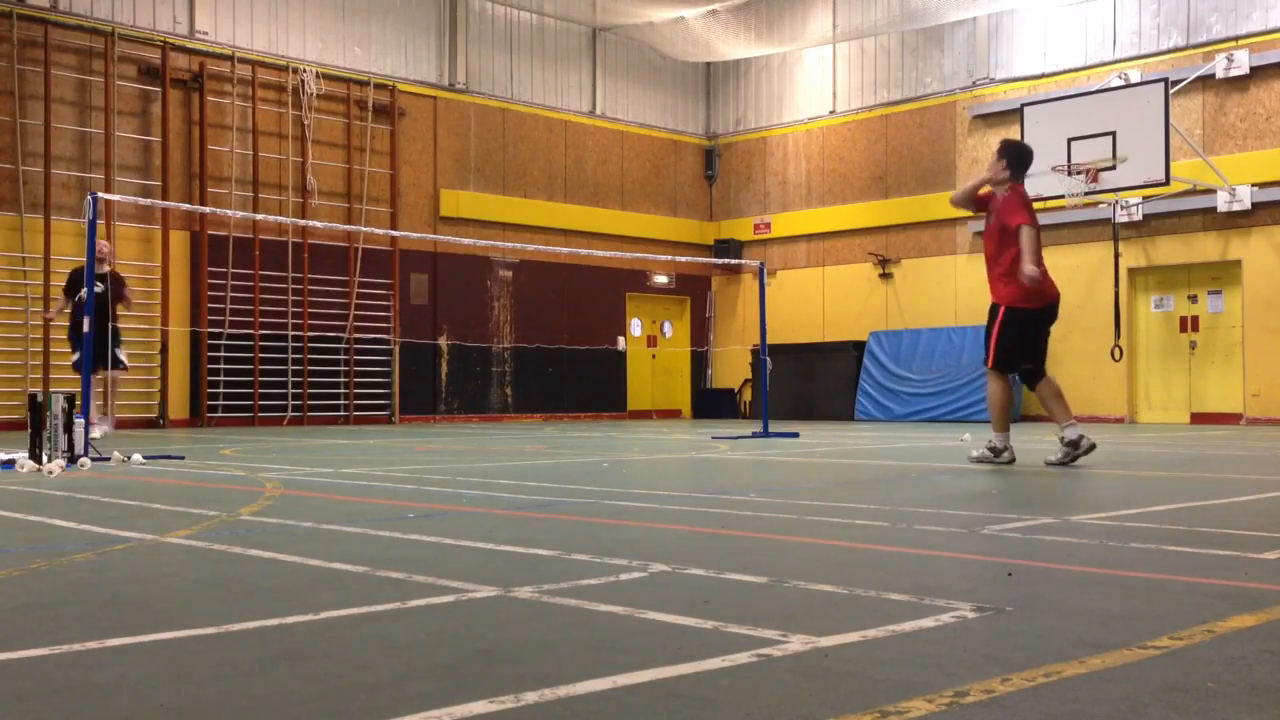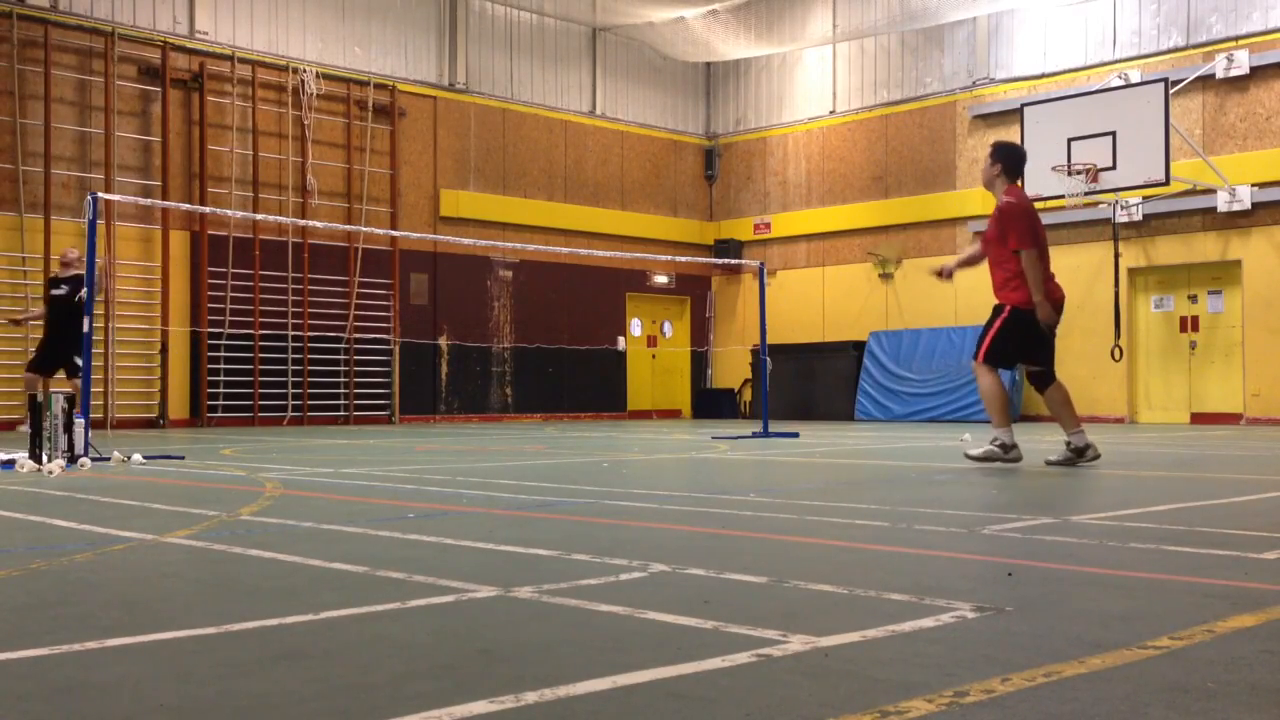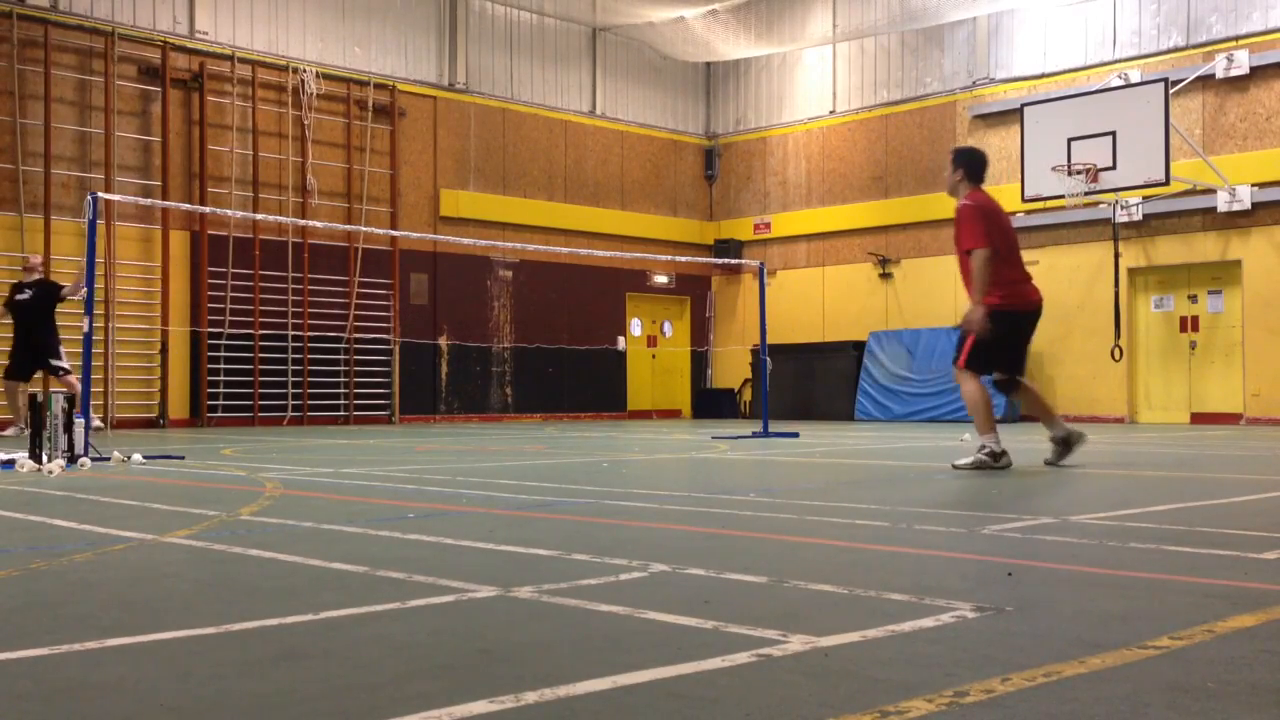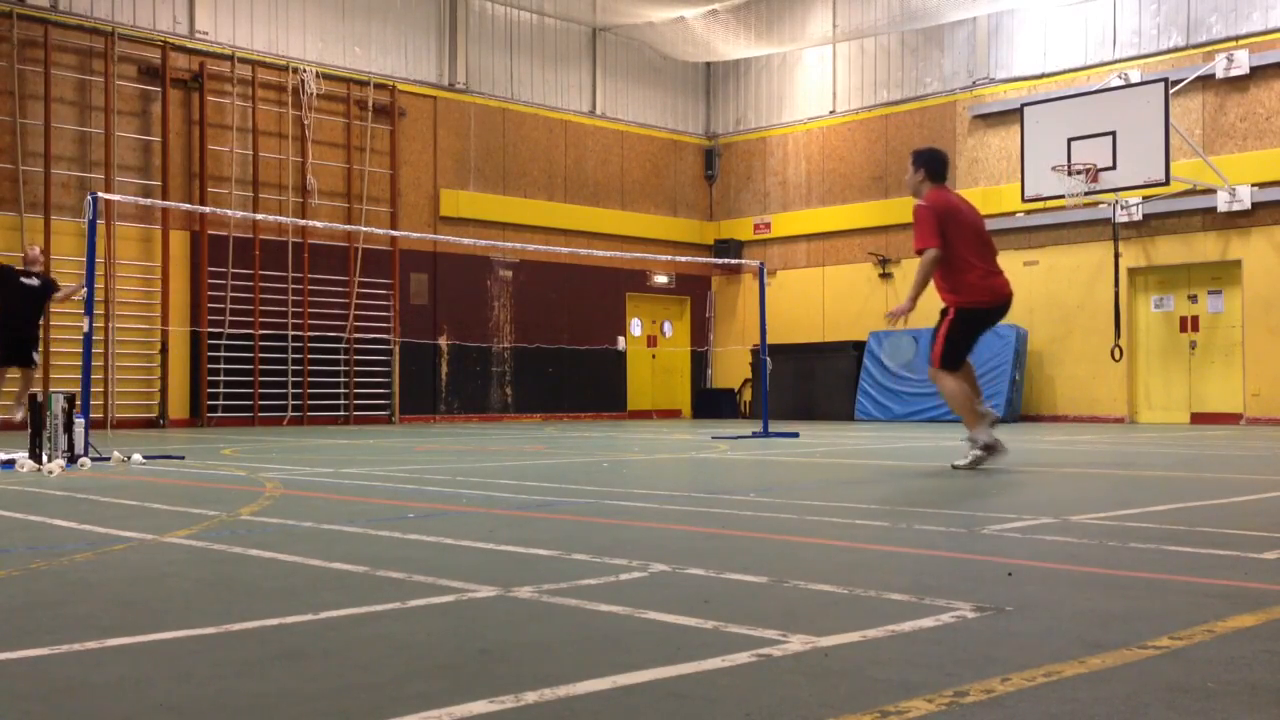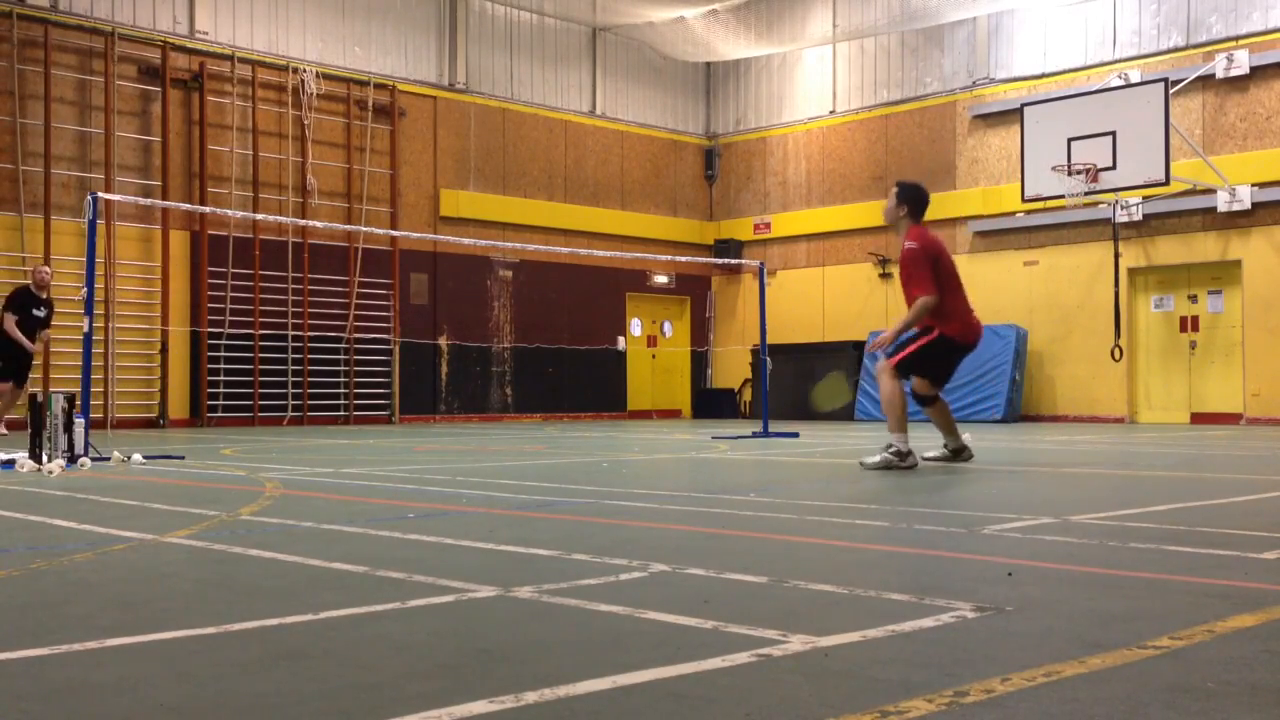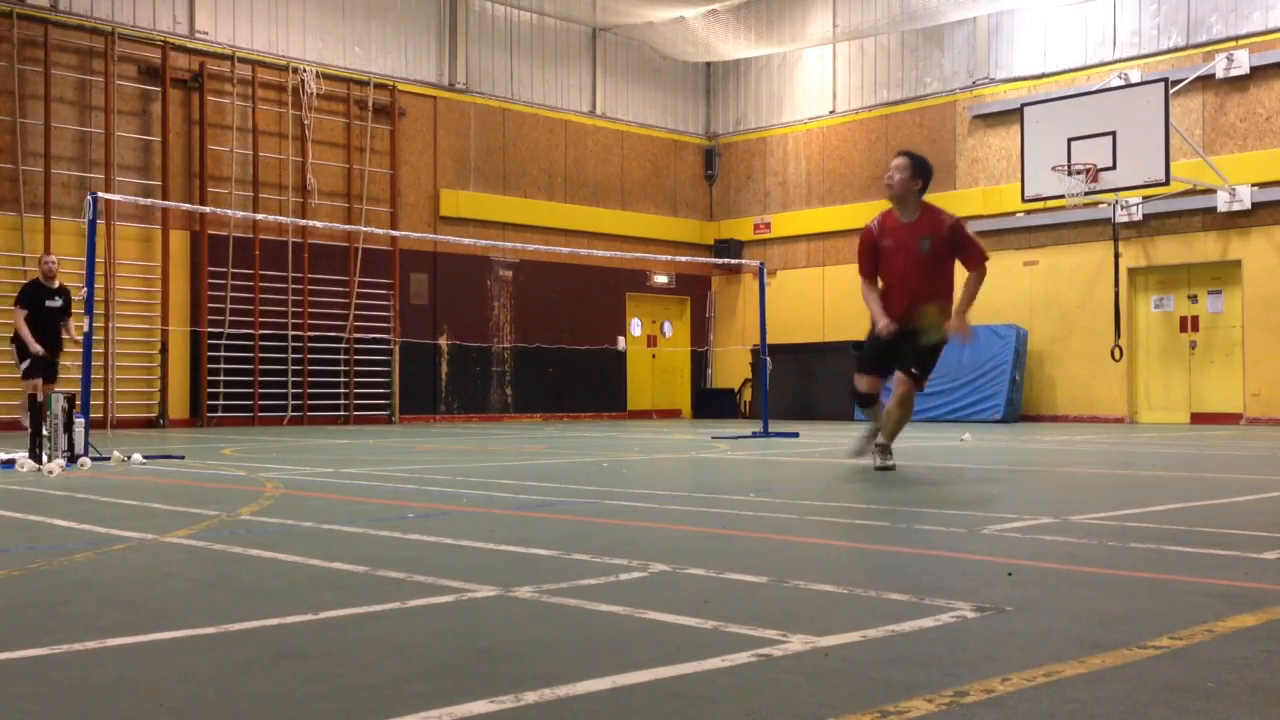
dt=0.3s
person 1, frame 1
left shoulder: (1011, 196)
right shoulder: (998, 197)
left elbow: (1025, 230)
right elbow: (958, 200)
left wrist: (1029, 263)
right wrist: (984, 180)
left hip: (1017, 300)
right hip: (1033, 299)
left knee: (997, 370)
right knee: (1031, 372)
left ankle: (1000, 446)
right ankle: (1074, 437)
person 1, frame 2
left shoulder: (1010, 204)
right shoulder: (1008, 205)
left elbow: (1028, 253)
right elbow: (985, 248)
left wrist: (1040, 301)
right wrist: (955, 264)
left hip: (1022, 302)
right hip: (1032, 304)
left knee: (983, 363)
right knee: (1041, 374)
left ankle: (1004, 441)
right ankle: (1080, 444)
person 1, frame 3
left shoulder: (968, 206)
right shoulder: (986, 205)
left elbow: (981, 255)
left wrist: (975, 305)
right wrist: (979, 305)
left hip: (1000, 304)
right hip: (1024, 301)
left knee: (966, 371)
right knee: (1007, 379)
left ankle: (992, 449)
right ankle: (1063, 433)
person 1, frame 4
left shoulder: (927, 205)
right shoulder: (960, 203)
left elbow: (932, 254)
left wrist: (910, 300)
left hip: (970, 299)
right hip: (997, 294)
left knee: (941, 369)
right knee: (950, 355)
left ankle: (984, 439)
right ankle: (982, 413)
person 1, frame 5
left shoulder: (912, 248)
right shoulder: (923, 242)
left elbow: (928, 300)
left wrist: (895, 333)
right wrist: (900, 331)
left hip: (951, 329)
right hip: (955, 329)
left knee: (887, 368)
right knee: (924, 388)
left ankle: (899, 449)
right ankle: (956, 445)
person 1, frame 6
left shoulder: (946, 225)
right shoulder: (875, 229)
left elbow: (978, 267)
right elbow: (868, 282)
left wrist: (960, 314)
right wrist: (879, 317)
left hip: (930, 326)
right hip: (890, 323)
left knee: (903, 388)
right knee: (864, 387)
left ankle: (883, 445)
right ankle: (876, 424)
person 2, frame 1
left shoulder: (114, 277)
right shoulder: (77, 274)
left elbow: (127, 303)
right elbow: (66, 299)
left wrist: (126, 294)
right wrist: (53, 313)
left hip: (107, 334)
right hip: (81, 334)
left knee: (113, 376)
left ankle: (108, 418)
right ankle: (93, 424)
person 2, frame 2
left shoulder: (81, 279)
right shoulder: (51, 281)
left elbow: (97, 289)
left wrist: (100, 273)
right wrist: (24, 318)
left hip: (75, 340)
right hip: (51, 340)
left knee: (78, 383)
right knee: (29, 379)
right ankle: (33, 421)
person 2, frame 3
left shoulder: (45, 286)
right shoulder: (16, 288)
left elbow: (67, 292)
left wrist: (79, 281)
left hip: (47, 344)
right hip: (22, 346)
left knee: (67, 380)
left ankle: (90, 418)
right ankle: (19, 425)
person 2, frame 4
left shoulder: (46, 282)
left elbow: (59, 297)
left wrist: (78, 288)
left hip: (28, 333)
left knee: (28, 373)
left ankle: (19, 403)
person 2, frame 5
left shoulder: (48, 304)
right shoulder: (19, 295)
left elbow: (44, 331)
left wrist: (43, 337)
right wrist: (27, 345)
left hip: (24, 351)
left knee: (17, 390)
person 2, frame 6
left shoulder: (65, 293)
right shoulder: (30, 290)
left elbow: (67, 319)
right elbow: (18, 318)
left wrist: (73, 335)
right wrist: (31, 343)
left hip: (51, 348)
right hip: (28, 347)
left knee: (49, 389)
right knee: (35, 384)
left ankle: (30, 416)
right ankle: (36, 427)
